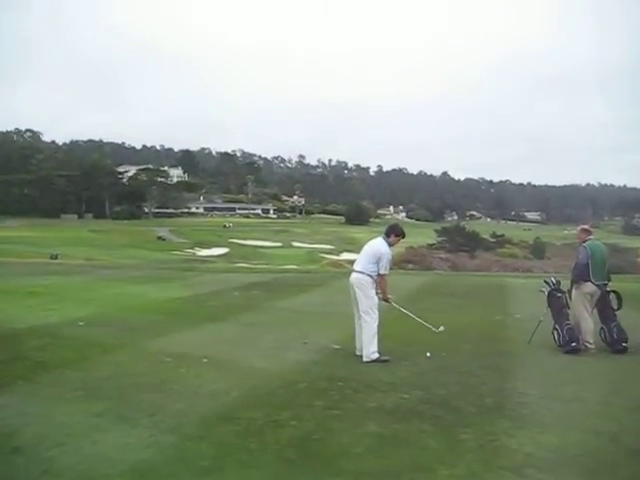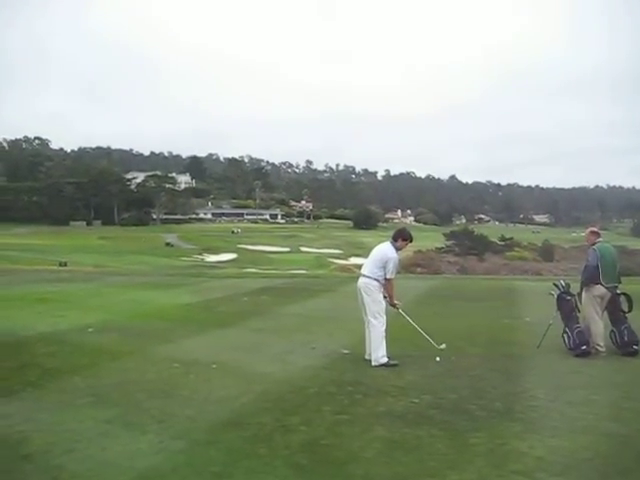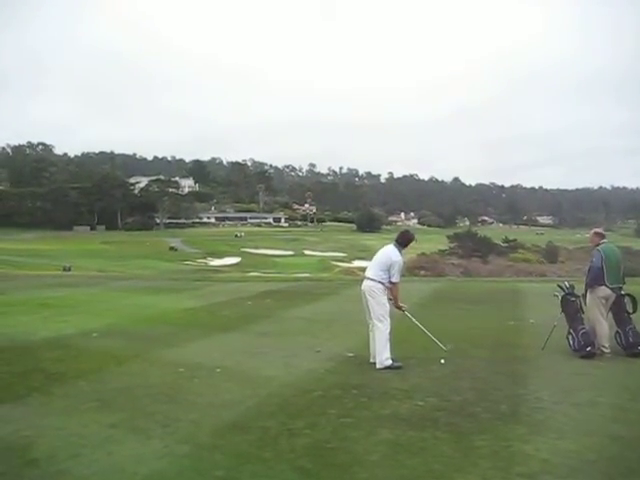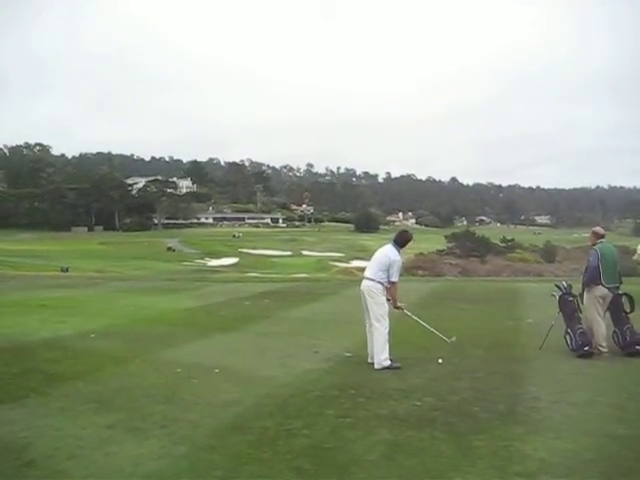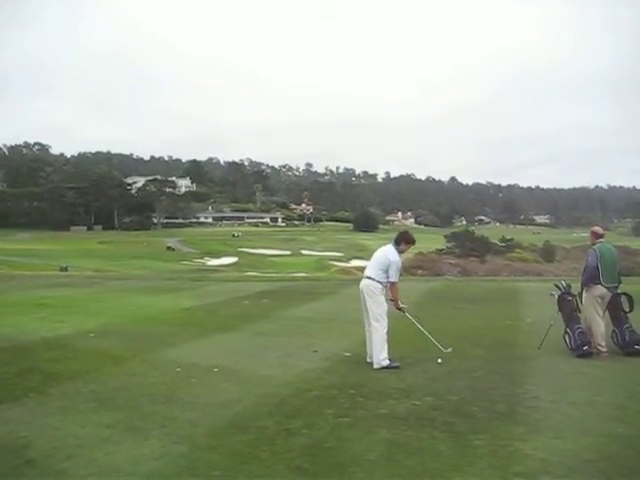
dt=0.5s
person 1, frame 1
left shoulder: (375, 242)
right shoulder: (386, 251)
right elbow: (382, 276)
left wrist: (378, 290)
right wrist: (385, 295)
left hip: (355, 277)
right hip: (364, 281)
left knee: (361, 317)
right knee: (370, 318)
left ankle: (361, 349)
right ankle: (370, 355)
person 1, frame 2
left shoulder: (383, 246)
right shoulder: (392, 255)
right elbow: (389, 281)
left wrist: (385, 294)
right wrist: (392, 300)
left hip: (363, 282)
right hip: (371, 285)
left knee: (370, 321)
right knee: (378, 322)
left ankle: (371, 353)
right ankle: (379, 359)
person 1, frame 3
left shoulder: (387, 249)
right shoulder: (397, 258)
right elbow: (394, 284)
left wrist: (389, 295)
right wrist: (397, 303)
left hip: (368, 284)
right hip: (376, 288)
left knee: (374, 323)
right knee: (382, 324)
left ankle: (376, 356)
right ankle: (383, 361)
person 1, frame 4
left shoulder: (385, 248)
right shoulder: (396, 258)
right elbow: (393, 283)
left wrist: (388, 295)
right wrist: (395, 302)
left hip: (366, 284)
right hip: (375, 288)
left knee: (372, 323)
right knee: (381, 325)
left ankle: (374, 356)
right ankle: (381, 361)
person 1, frame 5
left shoulder: (386, 248)
right shoulder: (395, 258)
right elbow: (393, 284)
left wrist: (393, 298)
right wrist: (397, 303)
left hip: (366, 284)
right hip: (374, 287)
left knee: (371, 323)
right knee: (379, 324)
left ankle: (373, 356)
right ankle: (380, 361)
person 2, frame 1
left shoulder: (585, 247)
right shoulder: (602, 247)
left elbow: (580, 265)
right elbow: (606, 266)
left wrist: (574, 280)
right wrist: (605, 281)
left hip: (584, 285)
right hip: (599, 286)
left knee: (583, 315)
right knee: (587, 314)
left ankle: (588, 344)
right ankle: (585, 340)
person 2, frame 2
left shoulder: (594, 249)
right shoulder: (612, 249)
left elbow: (590, 268)
right elbow: (616, 269)
left wrist: (584, 283)
right wrist: (615, 284)
left hip: (594, 288)
right hip: (608, 288)
left knee: (593, 318)
right knee: (597, 316)
left ankle: (599, 347)
right ankle: (596, 343)
person 2, frame 3
left shoulder: (599, 250)
right shoulder: (616, 250)
left elbow: (595, 269)
right elbow: (621, 270)
left wrist: (588, 285)
right wrist: (619, 285)
left hip: (599, 289)
right hip: (613, 289)
left knee: (598, 319)
right knee: (601, 318)
left ankle: (604, 348)
right ankle: (601, 344)
person 2, frame 4
left shoulder: (596, 250)
right shoulder: (613, 250)
left elbow: (591, 269)
right elbow: (617, 270)
left wrist: (585, 285)
right wrist: (617, 285)
left hip: (596, 288)
right hip: (610, 289)
left knee: (595, 319)
right knee: (598, 317)
left ankle: (602, 348)
right ankle: (598, 344)
person 2, frame 5
left shoulder: (594, 250)
right shoulder: (612, 250)
left elbow: (590, 269)
right elbow: (617, 270)
left wrist: (583, 284)
right wrist: (616, 284)
left hip: (595, 288)
right hip: (609, 288)
left knee: (594, 319)
right knee: (597, 317)
left ankle: (601, 348)
right ankle: (597, 343)
